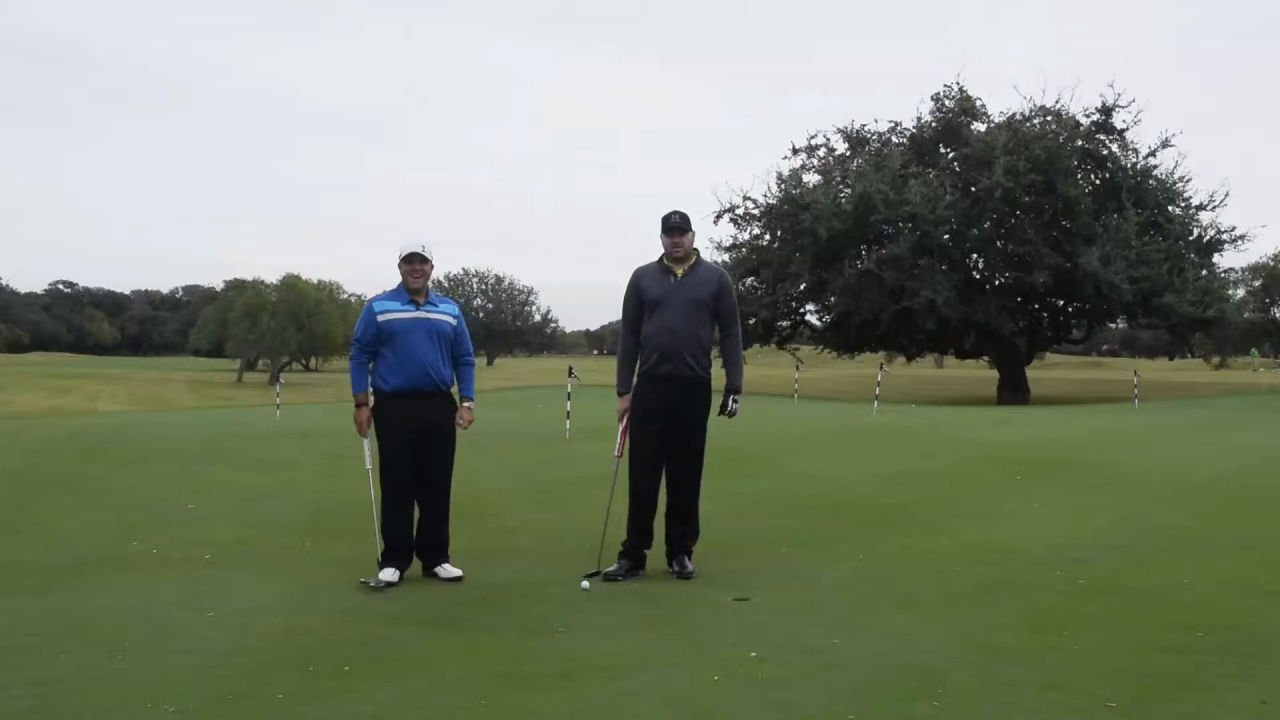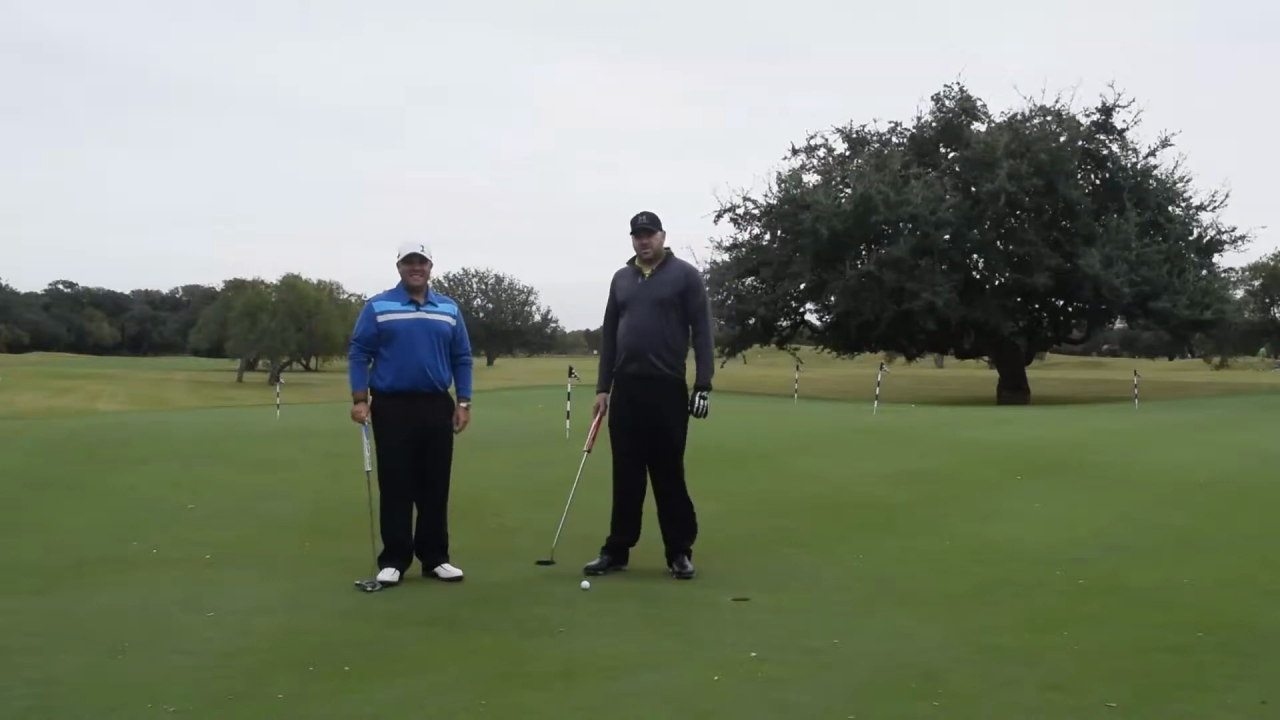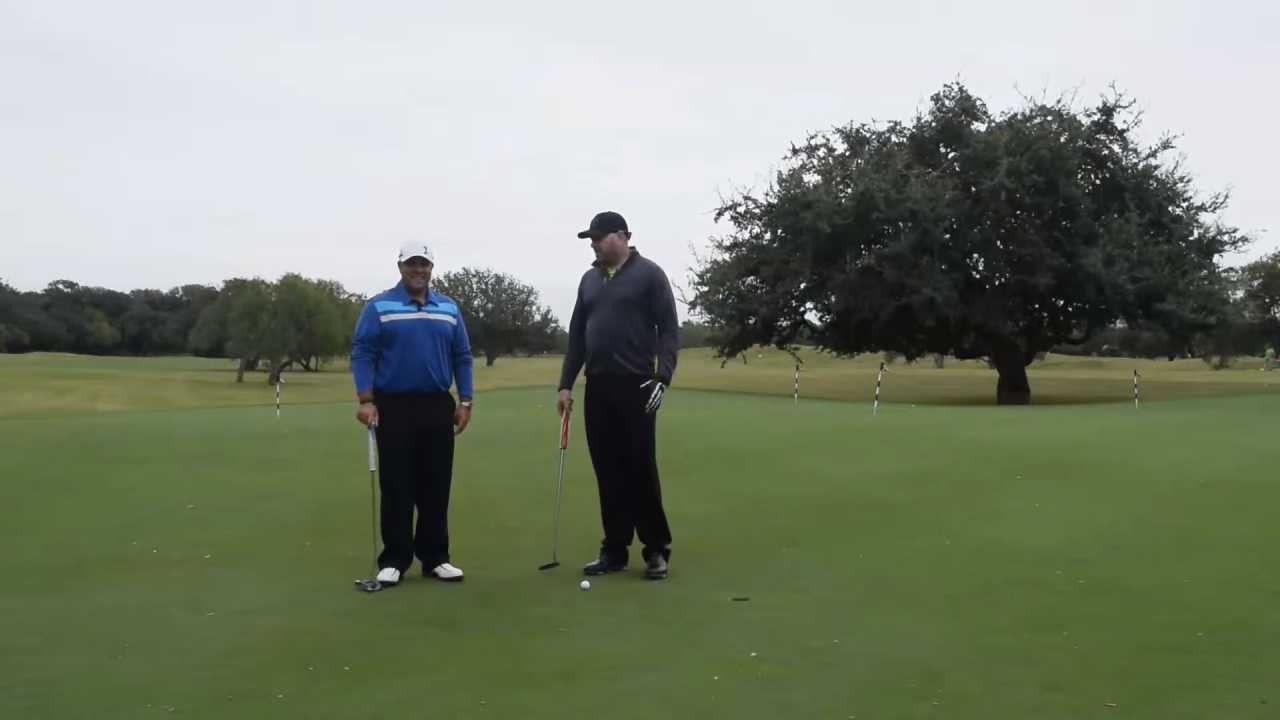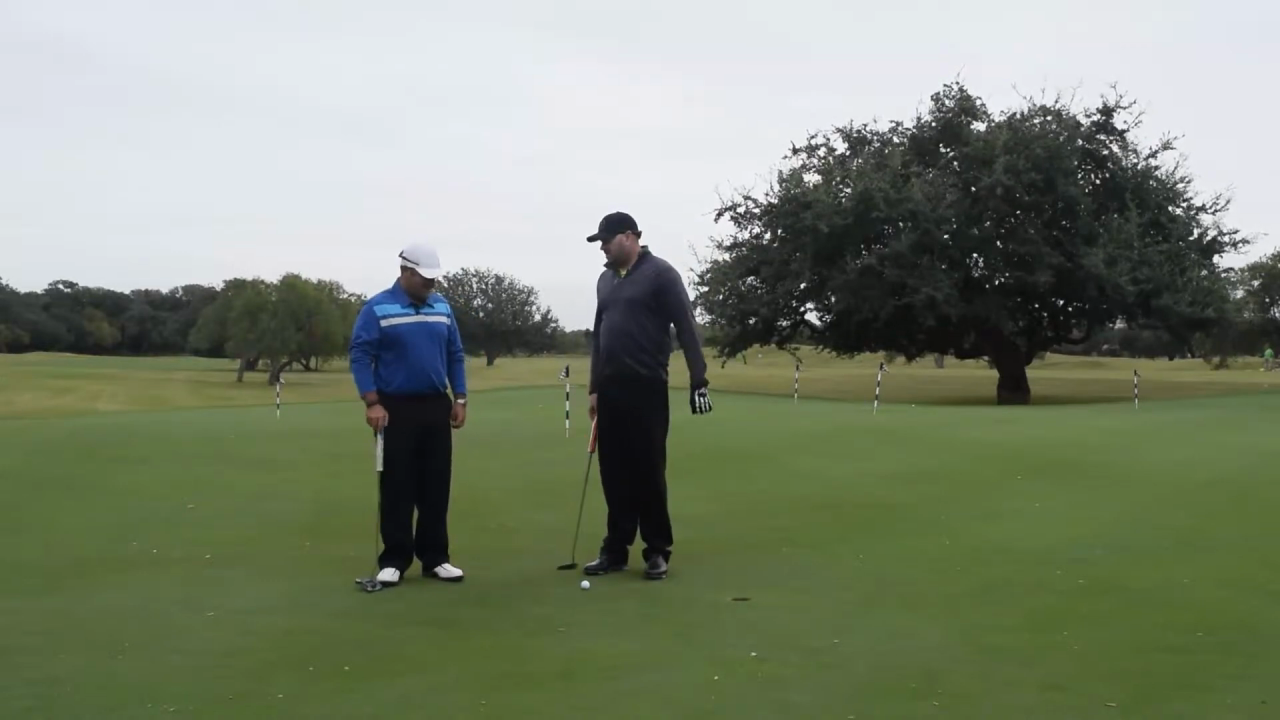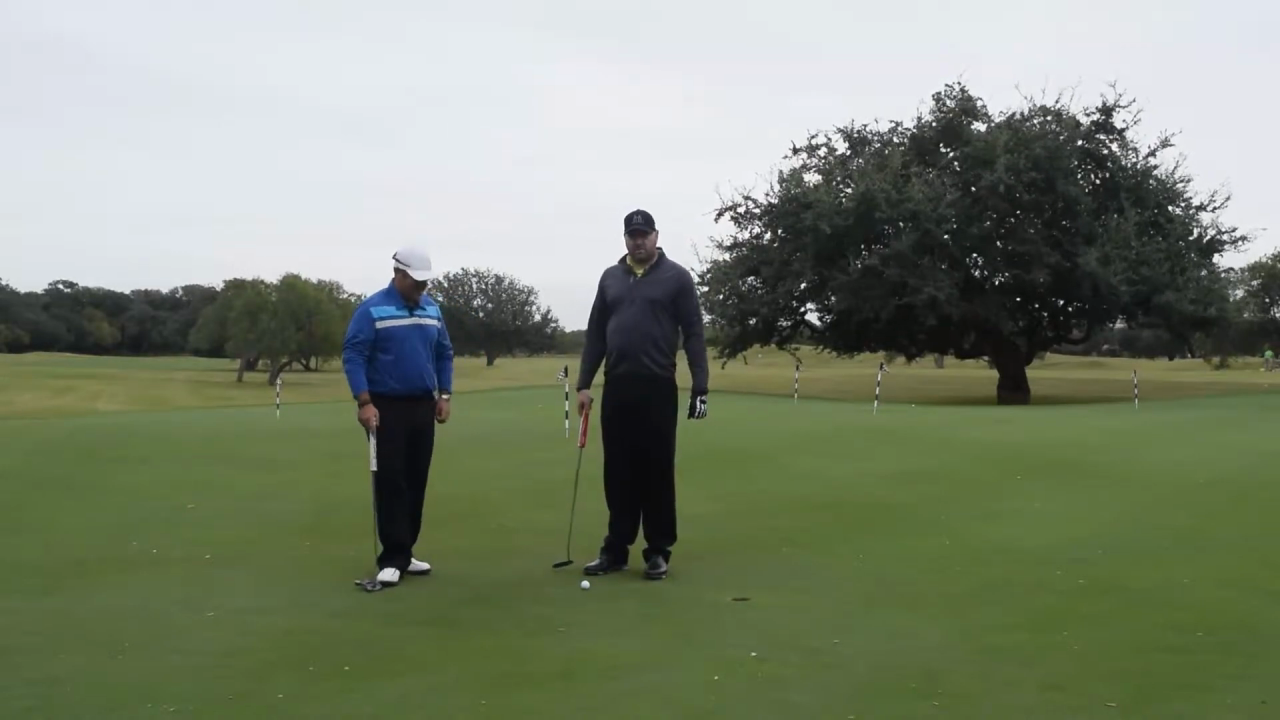
dt=1s
person 1, frame 1
left shoulder: (715, 278)
right shoulder: (642, 278)
left elbow: (730, 334)
right elbow: (628, 336)
left wrist: (733, 386)
right wrist: (623, 390)
left hip: (694, 388)
right hip: (650, 387)
left knee: (686, 474)
right knee: (642, 473)
left ankle: (680, 551)
right ankle: (633, 554)
person 1, frame 2
left shoulder: (685, 275)
right shoulder: (621, 279)
left elbow: (702, 332)
right elbow: (609, 335)
left wrist: (703, 384)
right wrist: (603, 387)
left hip: (667, 387)
right hip: (626, 387)
left knee: (669, 471)
right knee: (626, 471)
left ankle: (679, 551)
right ankle: (617, 549)
person 1, frame 3
left shoulder: (649, 274)
right shoulder: (589, 279)
left elbow: (669, 329)
right elbow: (577, 335)
left wrist: (662, 377)
right wrist: (566, 384)
left hip: (635, 386)
right hip: (597, 386)
left knee: (640, 469)
right knee: (607, 471)
left ankle: (657, 548)
right ankle: (614, 548)
person 1, frame 4
left shoulder: (660, 273)
right shoulder: (606, 278)
left elbow: (686, 328)
left wrist: (698, 381)
right wrist: (594, 387)
left hip: (647, 387)
right hip: (611, 388)
left knee: (648, 470)
right knee: (614, 472)
left ankle: (657, 550)
right ankle: (616, 548)
person 1, frame 5
left shoulder: (676, 277)
right shoulder: (610, 277)
left elbow: (694, 335)
right elbow: (596, 333)
left wrist: (700, 387)
right wrist: (584, 383)
left hip: (658, 387)
right hip: (616, 386)
left knee: (657, 470)
right knee: (618, 471)
left ankle: (658, 550)
right ankle: (616, 549)
person 2, frame 1
left shoulder: (450, 310)
right shoulder: (378, 307)
left elbow: (464, 359)
right elbow: (359, 356)
left wrist: (466, 402)
right wrist: (361, 404)
left hip: (439, 407)
right hip: (394, 408)
left knee: (437, 486)
right knee: (396, 486)
left ankle: (435, 557)
right ankle: (394, 560)
person 2, frame 2
left shoulder: (449, 309)
right shoulder: (377, 307)
left elbow: (462, 359)
right elbow: (359, 354)
left wrist: (463, 402)
right wrist: (360, 398)
left hip: (436, 406)
right hip: (392, 406)
left knee: (435, 487)
right knee: (395, 487)
left ankle: (435, 557)
right ankle: (393, 560)
person 2, frame 3
left shoulder: (449, 308)
right shoulder: (379, 306)
left elbow: (462, 357)
right elbow: (362, 354)
left wrist: (465, 401)
right wrist: (366, 399)
left hip: (438, 406)
right hip: (394, 406)
left knee: (436, 486)
right knee: (396, 486)
left ankle: (435, 557)
right ankle: (394, 560)
person 2, frame 4
left shoulder: (442, 307)
right shoulder: (378, 308)
left elbow: (455, 355)
right elbow: (360, 357)
left wrist: (460, 398)
right wrist: (372, 403)
left hip: (435, 406)
right hip: (394, 408)
left knee: (436, 486)
right knee: (397, 487)
left ankle: (435, 557)
right ankle: (394, 560)
person 2, frame 5
left shoulder: (432, 309)
right shoulder: (372, 309)
left elbow: (444, 354)
right elbow: (353, 357)
left wrist: (444, 395)
right wrist: (365, 402)
left hip: (422, 407)
right hip: (386, 408)
left knee: (416, 484)
right knee: (390, 484)
left ankle: (405, 552)
right ankle: (393, 558)
